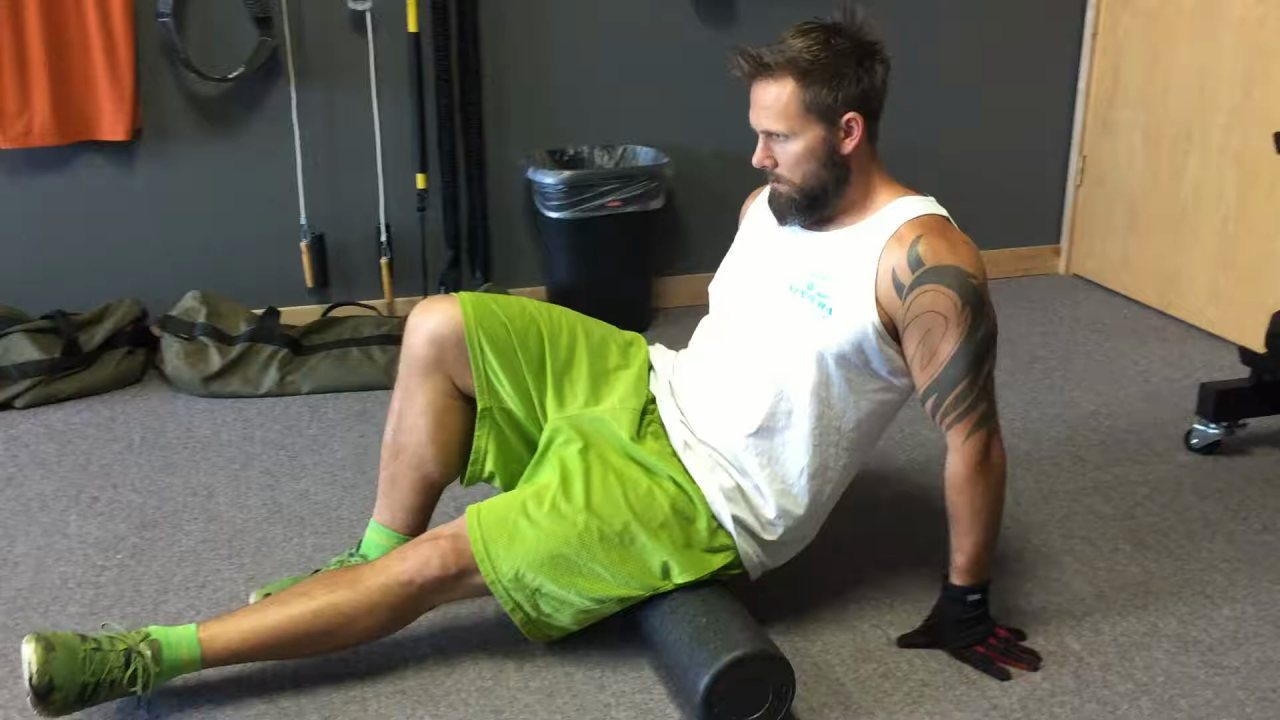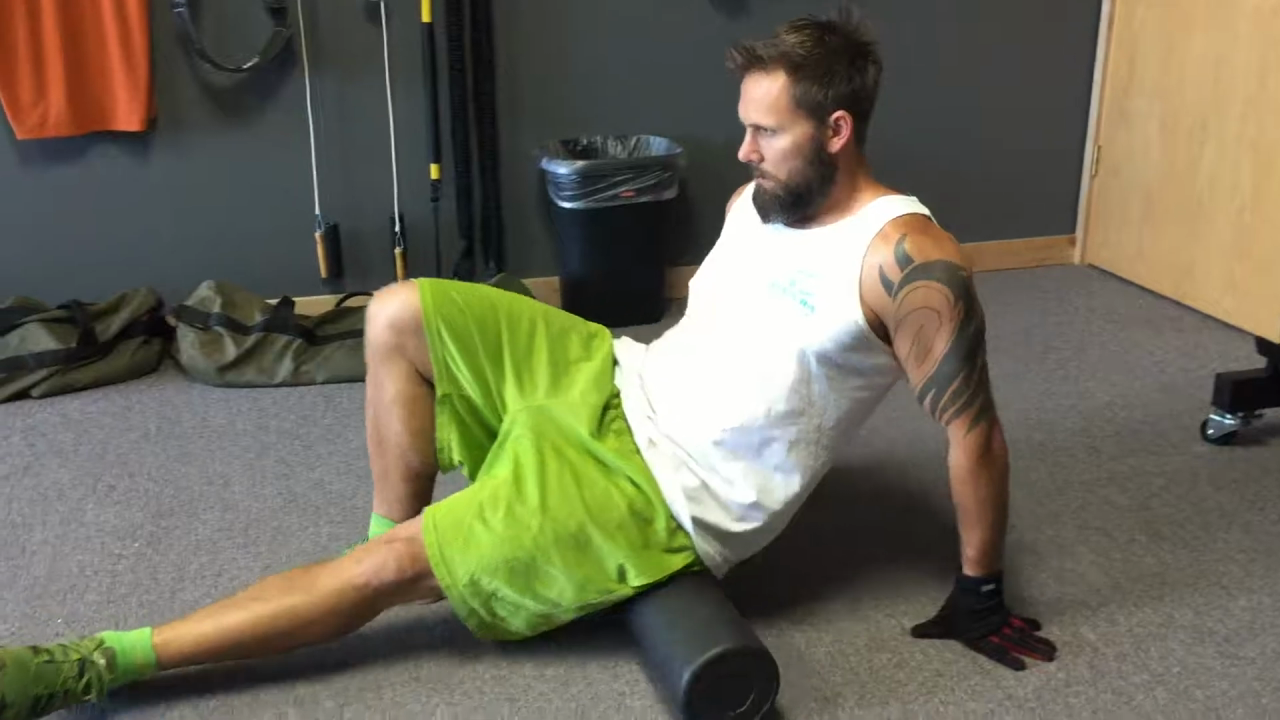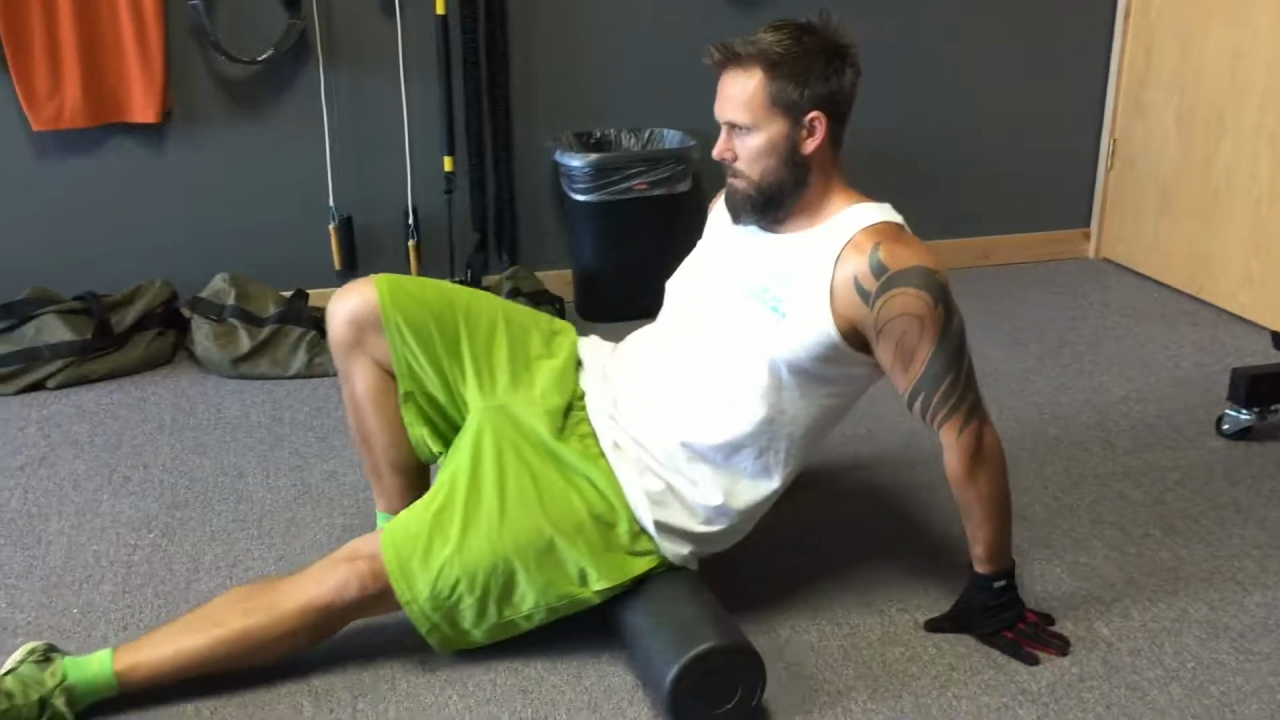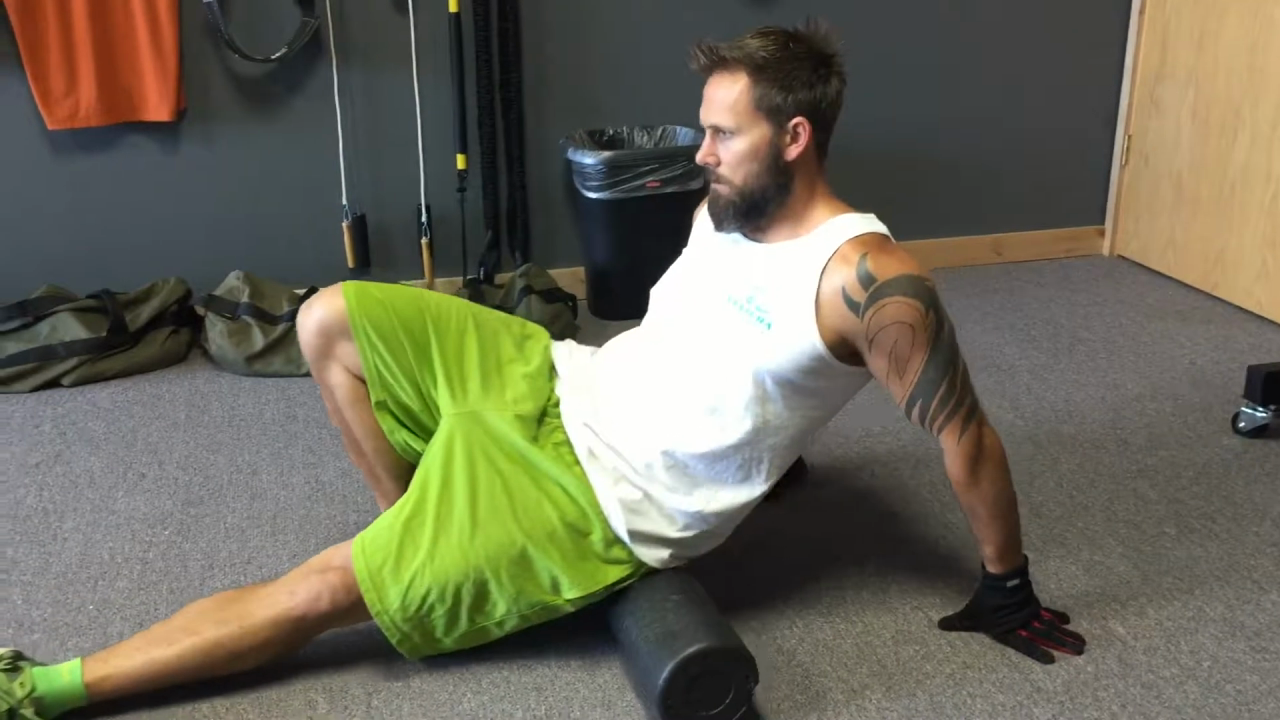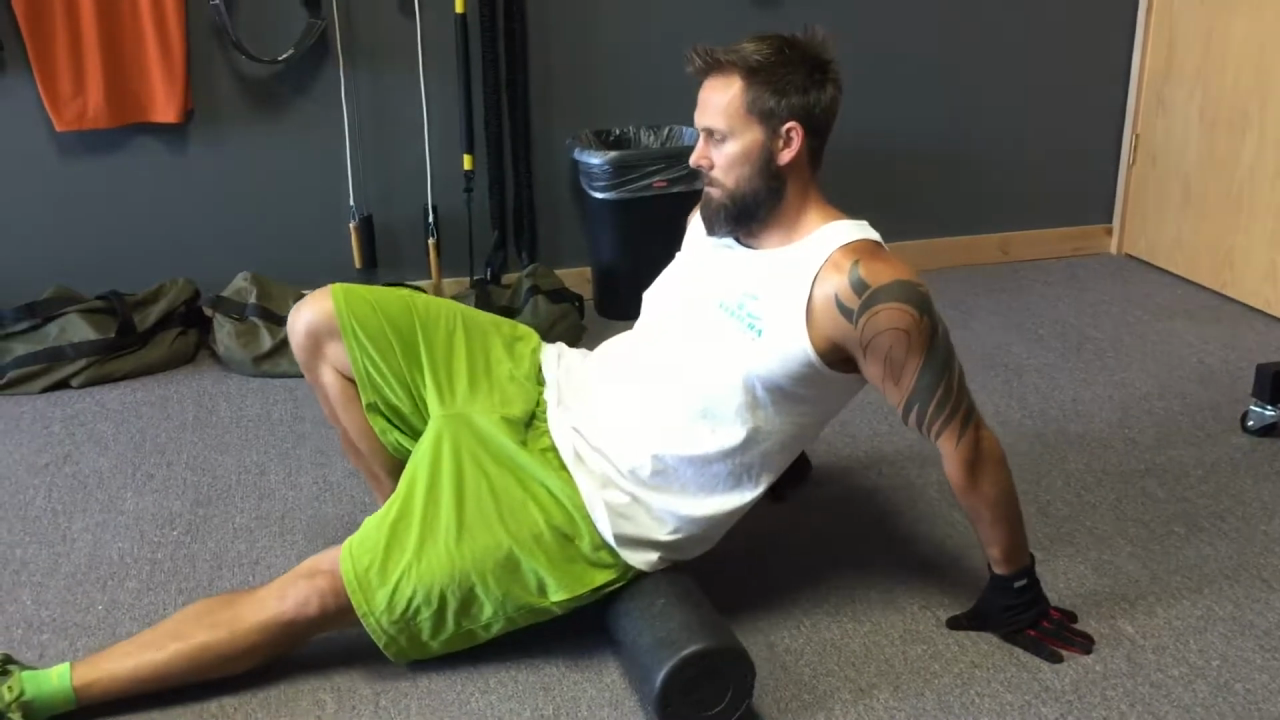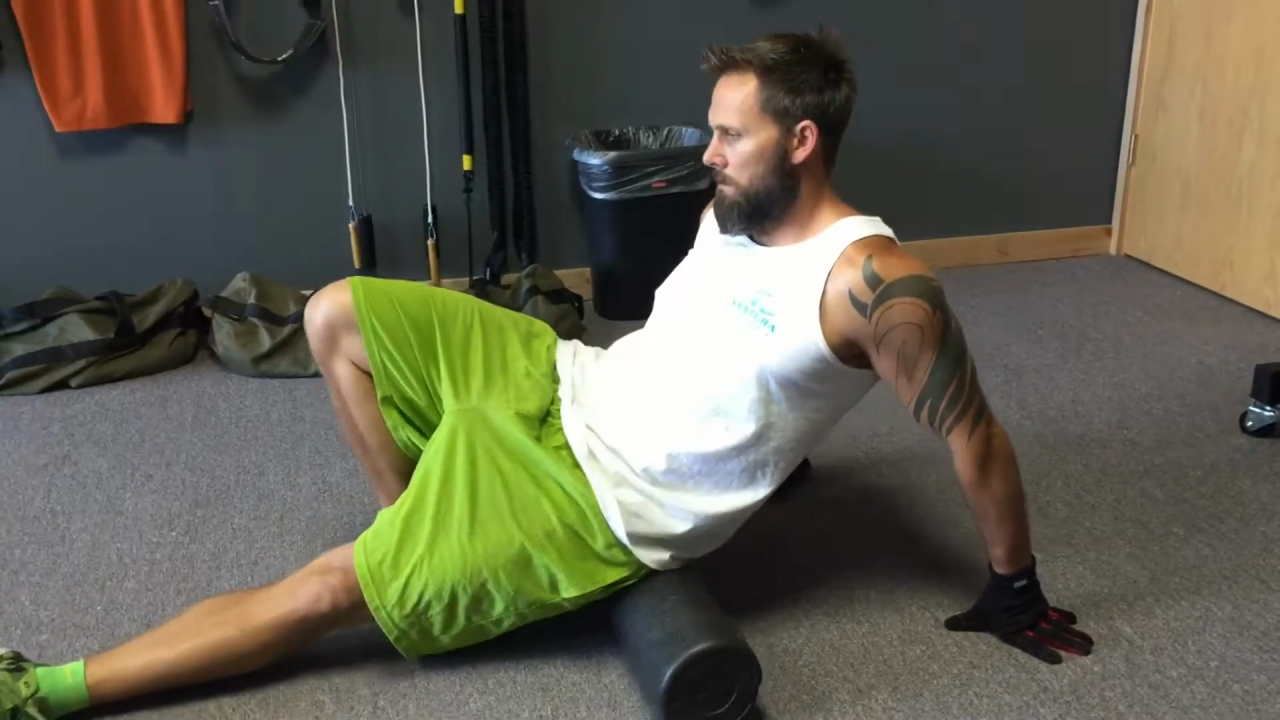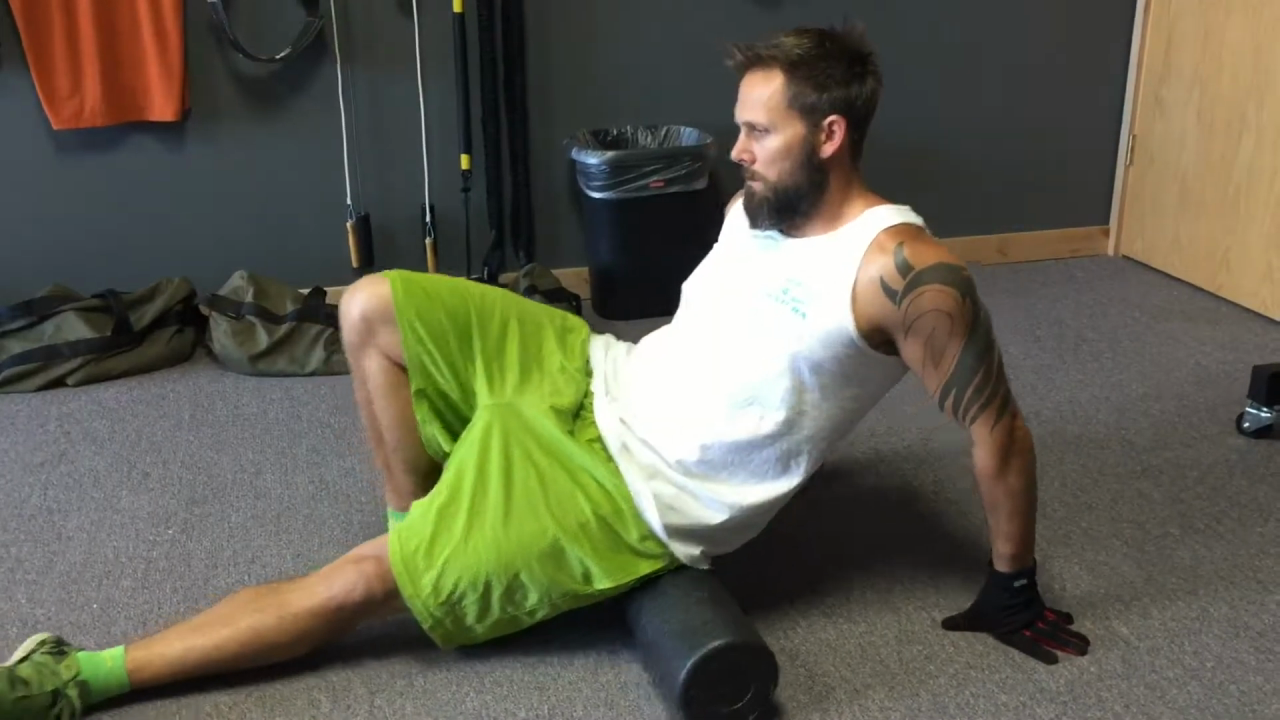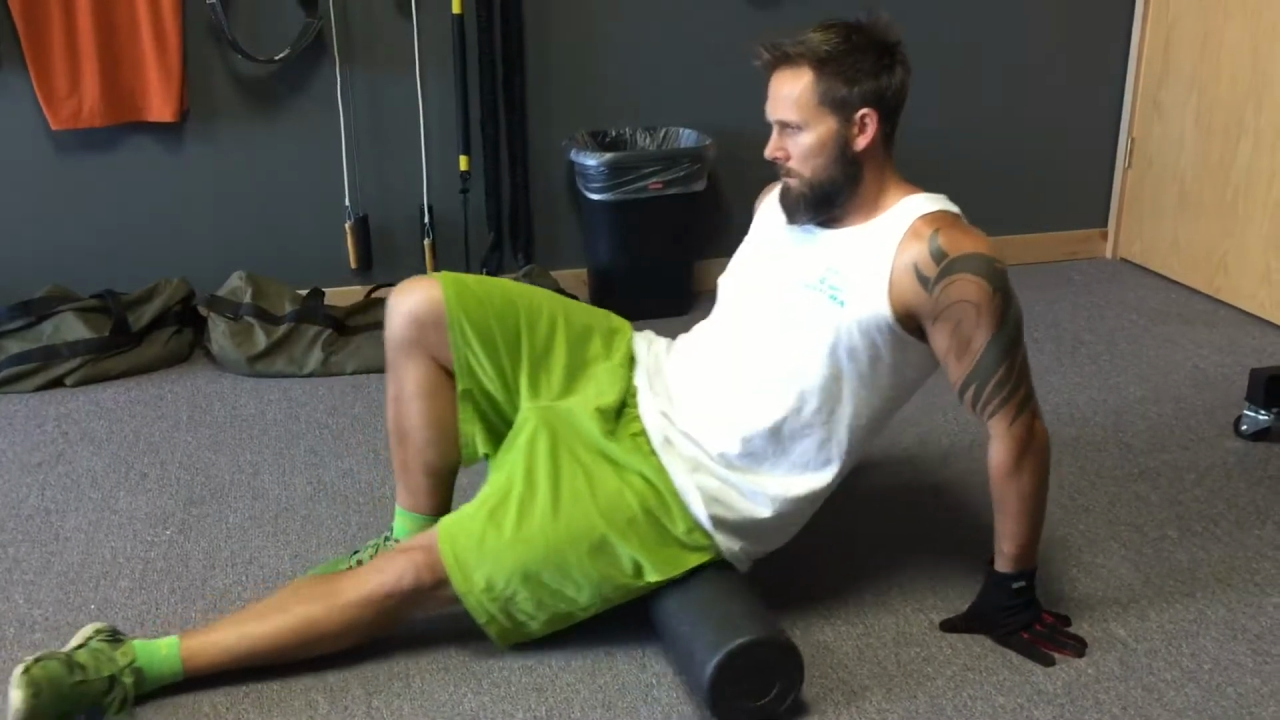
dt=0.2s
person 1, frame 1
left shoulder: (923, 260)
right shoulder: (774, 204)
left elbow: (972, 438)
left wrist: (965, 605)
left hip: (696, 501)
right hip: (647, 394)
left knee: (437, 567)
right knee: (442, 330)
right ankle: (376, 554)
person 1, frame 2
left shoulder: (905, 260)
right shoulder: (760, 200)
left elbow: (973, 431)
left wrist: (980, 596)
left hip: (662, 496)
right hip: (617, 389)
left knee: (392, 570)
right knee: (402, 317)
right ankle: (400, 532)
person 1, frame 3
left shoulder: (878, 267)
right shoulder: (742, 201)
left elbow: (966, 432)
left wrist: (993, 591)
left hip: (623, 494)
right hip: (583, 385)
left knee: (348, 582)
right knee: (362, 313)
right ankle: (412, 533)
person 1, frame 4
left shoulder: (864, 279)
right shoulder: (728, 209)
left elbow: (965, 436)
left wrist: (1007, 591)
left hip: (597, 500)
right hip: (558, 388)
left knee: (322, 589)
right knee: (331, 321)
right ankle: (411, 533)
person 1, frame 5
left shoulder: (856, 286)
right shoulder: (722, 213)
left elbow: (962, 440)
left wrist: (1013, 589)
left hip: (589, 502)
right hip: (551, 390)
left knee: (315, 592)
right knee: (322, 322)
right ankle: (411, 532)
person 1, frame 6
left shoulder: (868, 280)
right shoulder: (734, 210)
left elbow: (975, 437)
left wrist: (1013, 590)
left hip: (600, 500)
right hip: (563, 385)
left knee: (328, 589)
right knee: (340, 314)
right ankle: (414, 533)
person 1, frame 7
left shoulder: (898, 266)
right shoulder: (759, 205)
left elbow: (995, 428)
left wrist: (1012, 589)
left hip: (634, 492)
right hip: (596, 378)
left knee: (363, 580)
right knee: (375, 307)
right ankle: (415, 528)
person 1, frame 8
left shoulder: (935, 255)
right shoulder: (787, 200)
left elbow: (1015, 424)
left wrist: (1011, 589)
left hip: (680, 490)
right hip: (640, 381)
left knee: (420, 576)
right knee: (422, 309)
right ankle: (411, 531)
